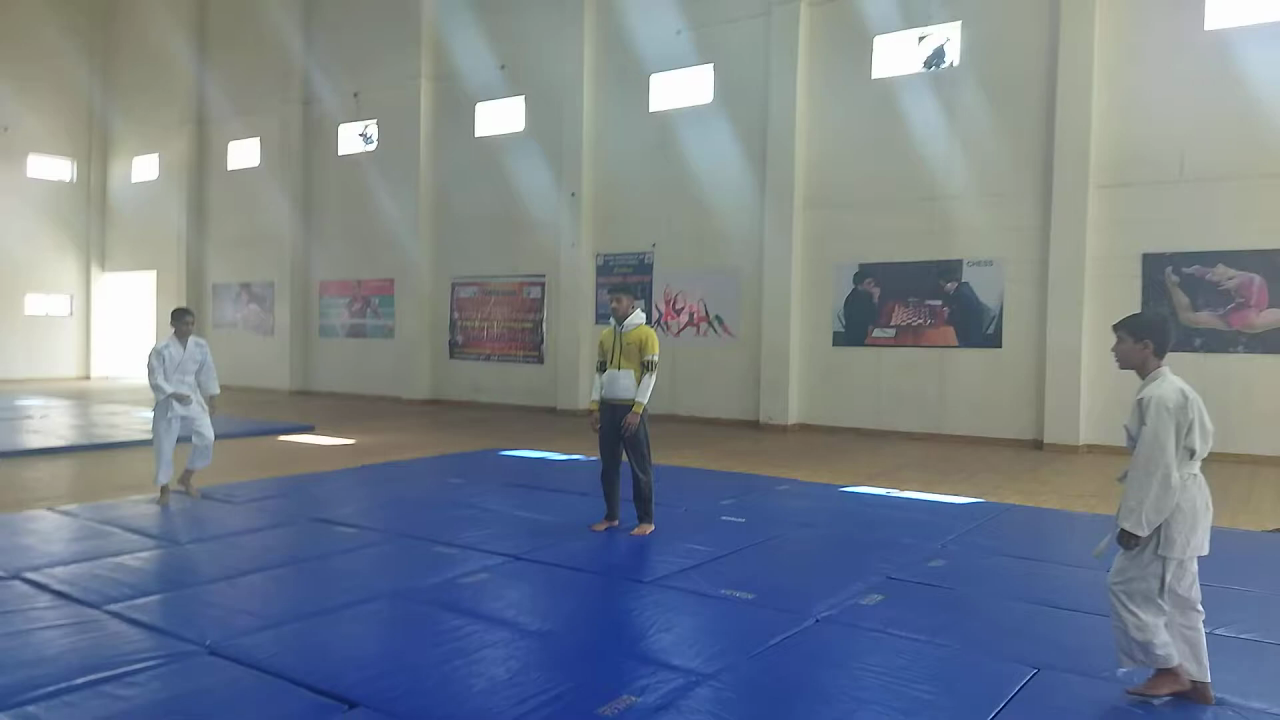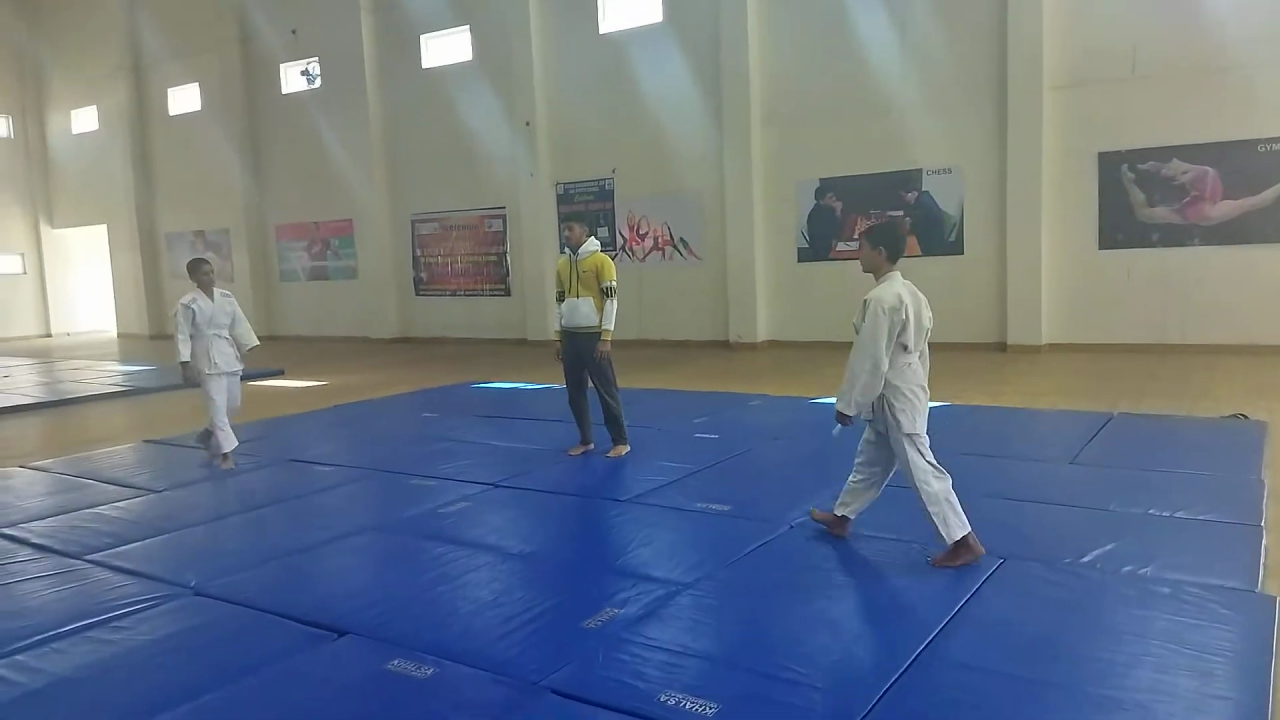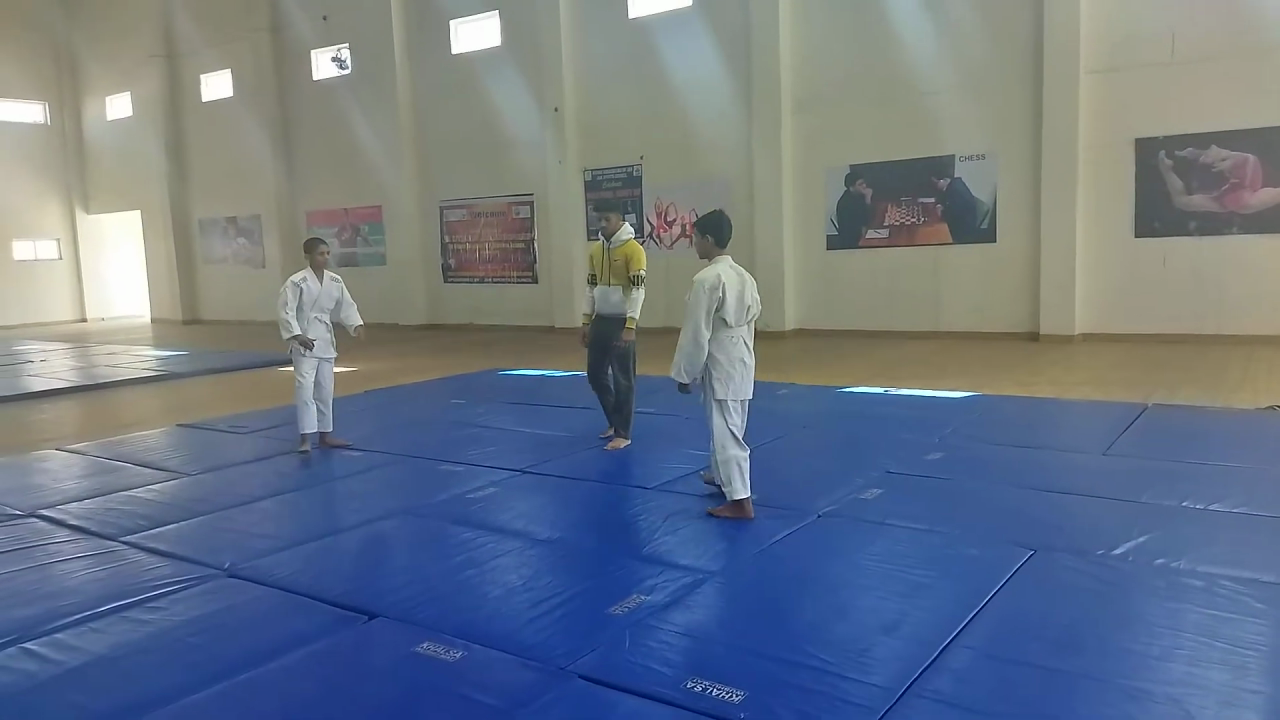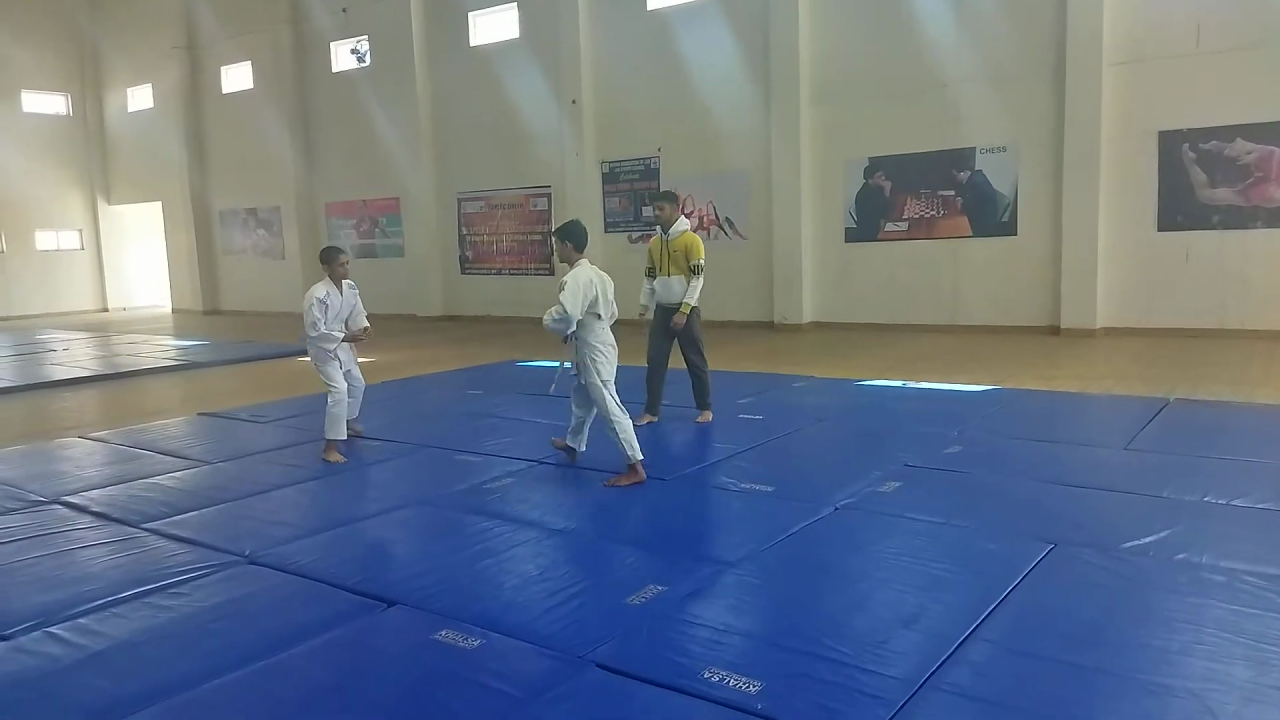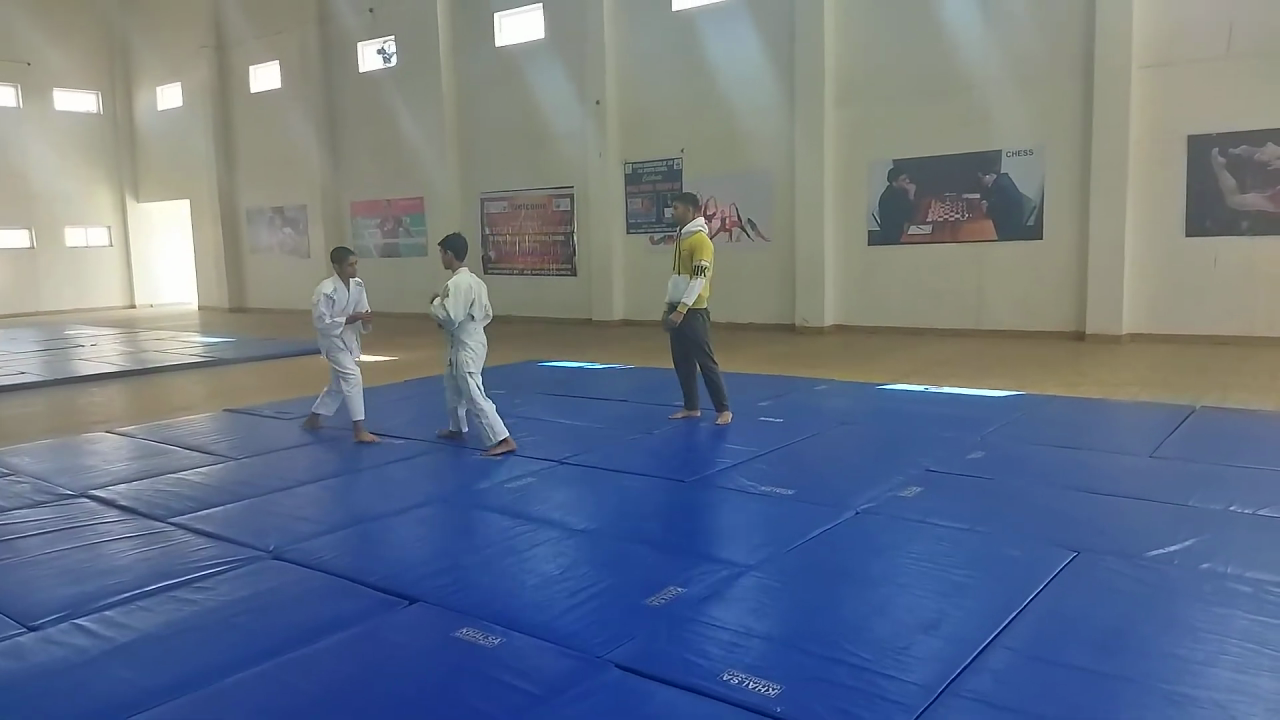
dt=1s
person 1, frame 1
left shoulder: (1157, 397)
right shoulder: (1173, 389)
left elbow: (1155, 466)
left wrist: (1134, 522)
left hip: (1168, 508)
right hip: (1181, 504)
left knee: (1128, 584)
right knee: (1178, 595)
left ankle: (1169, 668)
right ankle: (1194, 679)
person 1, frame 2
left shoulder: (880, 299)
right shoulder: (910, 292)
left elbow: (867, 358)
right elbow: (917, 346)
left wrist: (847, 403)
left hip: (892, 394)
right hip: (908, 389)
left knee: (919, 467)
right knee: (871, 460)
left ankle: (963, 541)
right ankle: (842, 516)
person 1, frame 3
left shoulder: (706, 279)
right shoulder: (743, 275)
left elbow: (695, 332)
left wrist: (683, 373)
left hip: (719, 361)
right hip: (742, 357)
left knee: (725, 431)
right knee: (729, 426)
left ankle: (740, 500)
right ankle: (723, 477)
person 1, frame 4
left shoulder: (574, 278)
right shoulder: (599, 275)
left elbow: (566, 316)
right elbow: (612, 313)
left wrist: (549, 318)
left hip: (592, 351)
right hip: (598, 343)
left knee: (608, 407)
right knee: (581, 402)
left ankle: (635, 466)
right ankle: (573, 443)
person 1, frame 5
left shoulder: (455, 283)
right shoulder: (475, 281)
left elbow: (449, 318)
right elbow: (487, 314)
left wrist: (436, 303)
left hip: (465, 346)
right hip: (472, 342)
left knee: (475, 397)
right knee: (454, 388)
left ankle: (503, 440)
right ankle: (456, 428)
person 2, frame 1
left shoulder: (645, 334)
right shoulder: (606, 336)
left elbow: (649, 375)
left wrist: (637, 410)
right wrist: (595, 407)
left hip: (631, 408)
right hip: (608, 407)
left knee: (640, 466)
right knee: (608, 465)
left ankle: (646, 520)
right ankle: (611, 516)
person 2, frame 2
left shoulder: (601, 261)
right shoulder: (562, 265)
left elbow: (610, 301)
left wrist: (606, 338)
right wrist: (558, 338)
left hip: (593, 336)
right hip: (570, 336)
left knee: (606, 389)
right knee: (575, 391)
left ankle: (620, 441)
right ankle: (586, 440)
person 2, frame 3
left shoulder: (633, 249)
right shoulder: (595, 250)
left elbow: (638, 290)
right elbow: (591, 287)
left wrist: (630, 327)
right wrist: (586, 321)
left hip: (622, 322)
right hip: (600, 320)
left knee: (622, 379)
right knee: (595, 373)
left ankle: (623, 434)
right ankle: (615, 420)
person 2, frame 4
left shoulder: (691, 240)
right shoulder: (654, 243)
left elbow: (697, 279)
right elbow: (649, 279)
left wrist: (683, 311)
right wrist: (643, 310)
left hip: (686, 311)
right hip: (661, 310)
left knee: (695, 361)
right knee: (655, 361)
left ankle: (705, 409)
right ankle: (651, 411)
person 2, frame 5
left shoulder: (701, 240)
right shoulder: (680, 239)
left elbow: (698, 279)
left wrist: (681, 310)
right wrist: (668, 307)
left hip: (694, 311)
right hip: (678, 310)
left knee: (705, 361)
right knee: (681, 361)
left ankle: (723, 409)
right ankle: (691, 407)
person 3, frame 1
left shoulder: (201, 346)
right shoulder: (161, 350)
left elbow: (207, 373)
right elbow: (155, 379)
left wrist: (211, 398)
right wrist: (174, 395)
left hip: (194, 400)
right hip: (169, 403)
left knee: (206, 438)
right knee: (165, 446)
left ankle: (187, 477)
right ankle: (164, 487)
person 3, frame 2
left shoulder: (227, 297)
right shoulder: (187, 304)
left elbow: (240, 325)
right elbow: (182, 337)
left wrist: (250, 348)
right wrist: (186, 366)
left hip: (231, 357)
right hip: (208, 361)
left knee: (231, 405)
right knee: (218, 407)
left ankle: (207, 436)
right ankle: (226, 454)
person 3, frame 3
left shoulder: (335, 281)
right shoulder: (296, 282)
left elbow: (347, 307)
right elbow: (286, 312)
left wrist: (357, 325)
right wrist: (297, 336)
left hip: (325, 340)
right hip: (304, 341)
left knee: (325, 390)
right knee: (305, 387)
left ankle: (324, 435)
right ankle: (306, 437)
person 3, frame 4
left shoulder: (350, 287)
right shoulder: (317, 296)
left elbow: (357, 314)
right elbow: (314, 331)
left wrist: (363, 328)
right wrist: (345, 337)
left hip: (343, 347)
right hip: (324, 350)
left knee: (356, 385)
right knee: (339, 391)
left ankle: (346, 423)
right ankle: (330, 447)
person 3, frame 5
left shoulder: (357, 285)
right shoulder: (326, 291)
left elbow: (362, 311)
right elbow: (321, 323)
left wrist: (365, 320)
right wrist: (348, 320)
left hip: (349, 339)
right hip: (333, 340)
left knee: (340, 382)
right knee: (352, 379)
left ankle: (314, 418)
right ankle: (360, 430)
